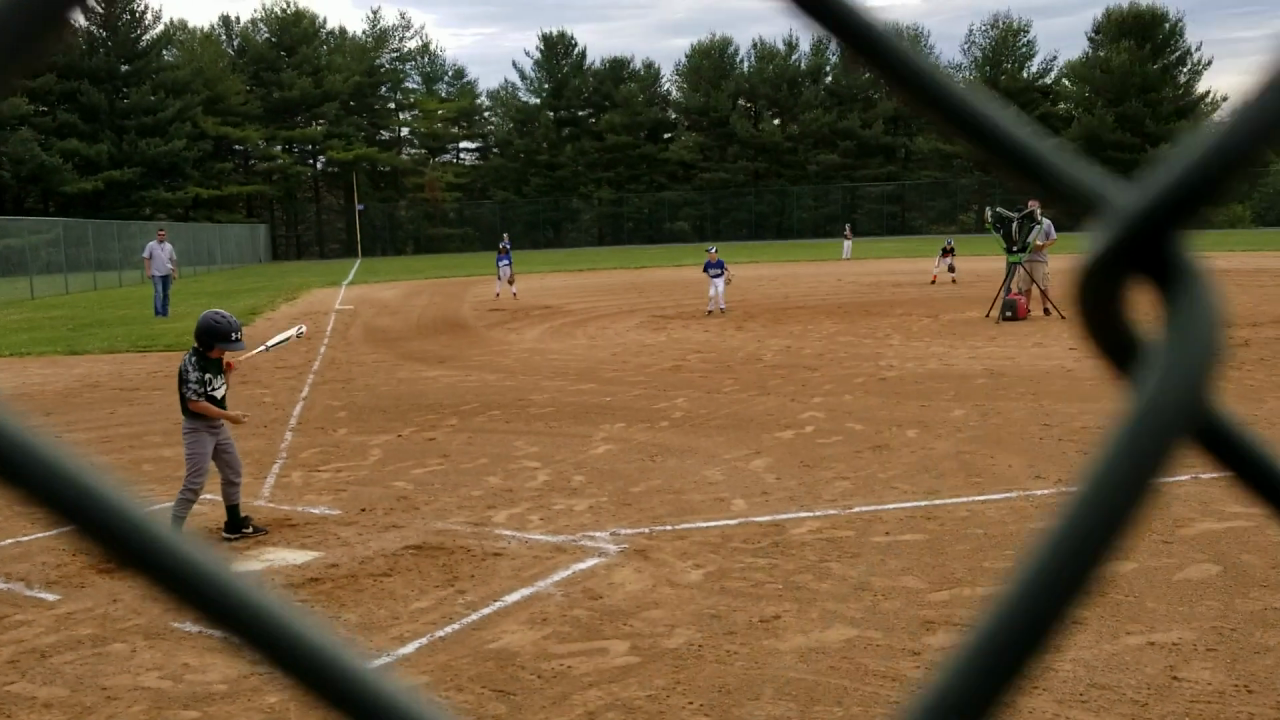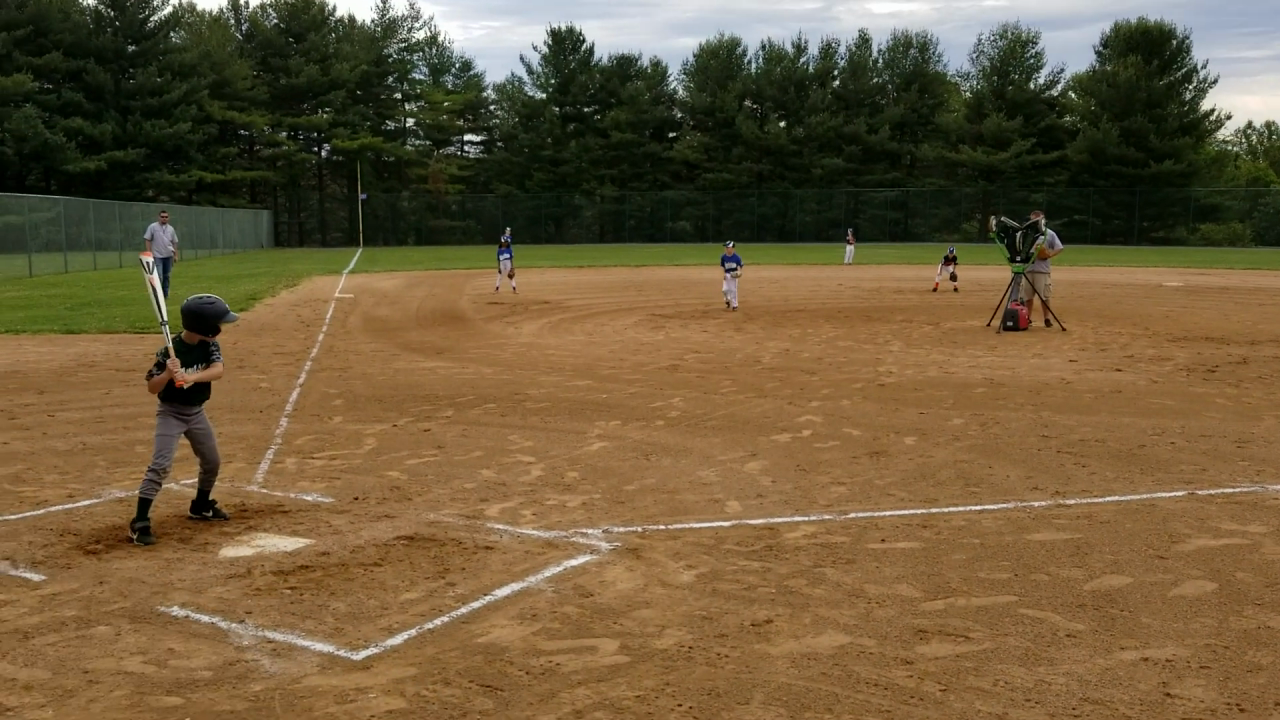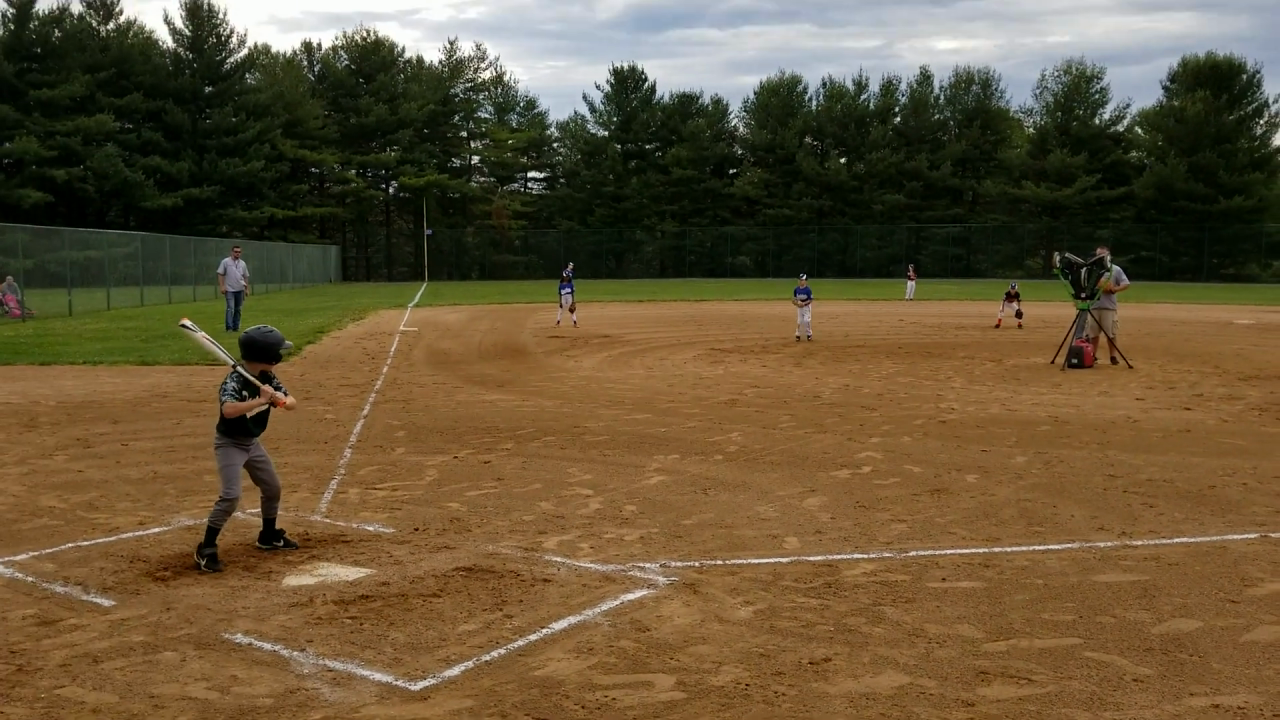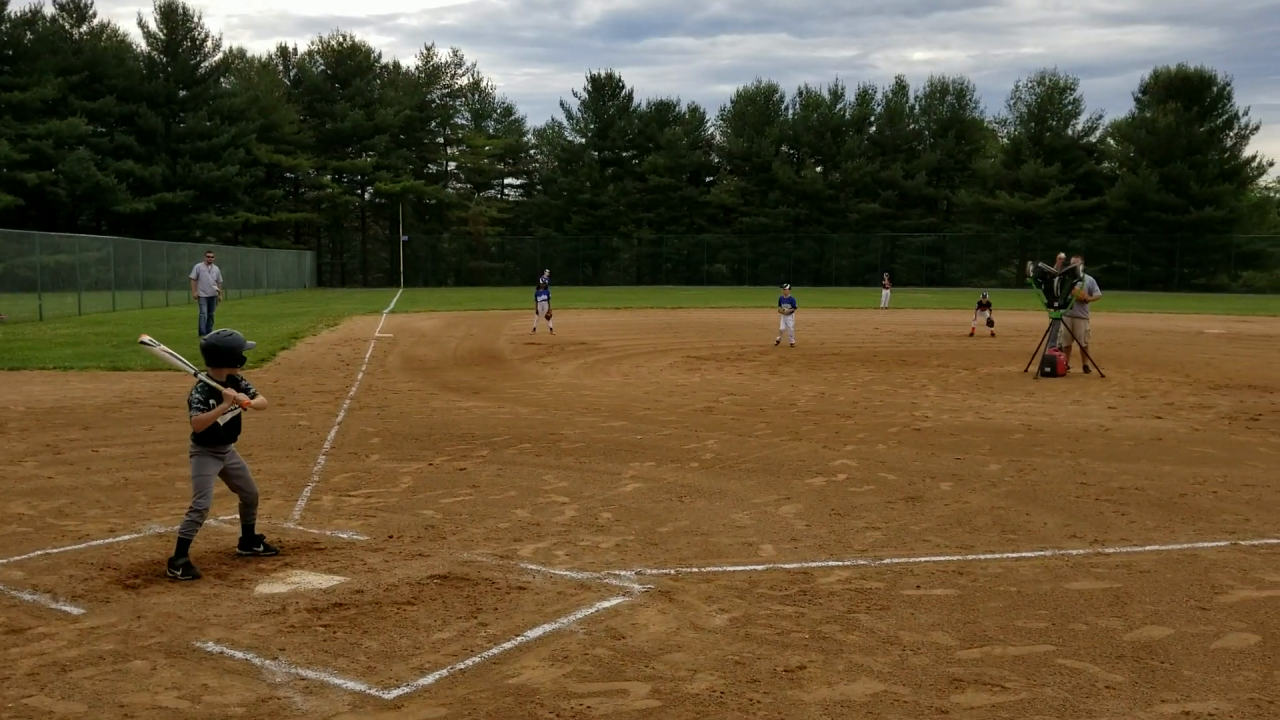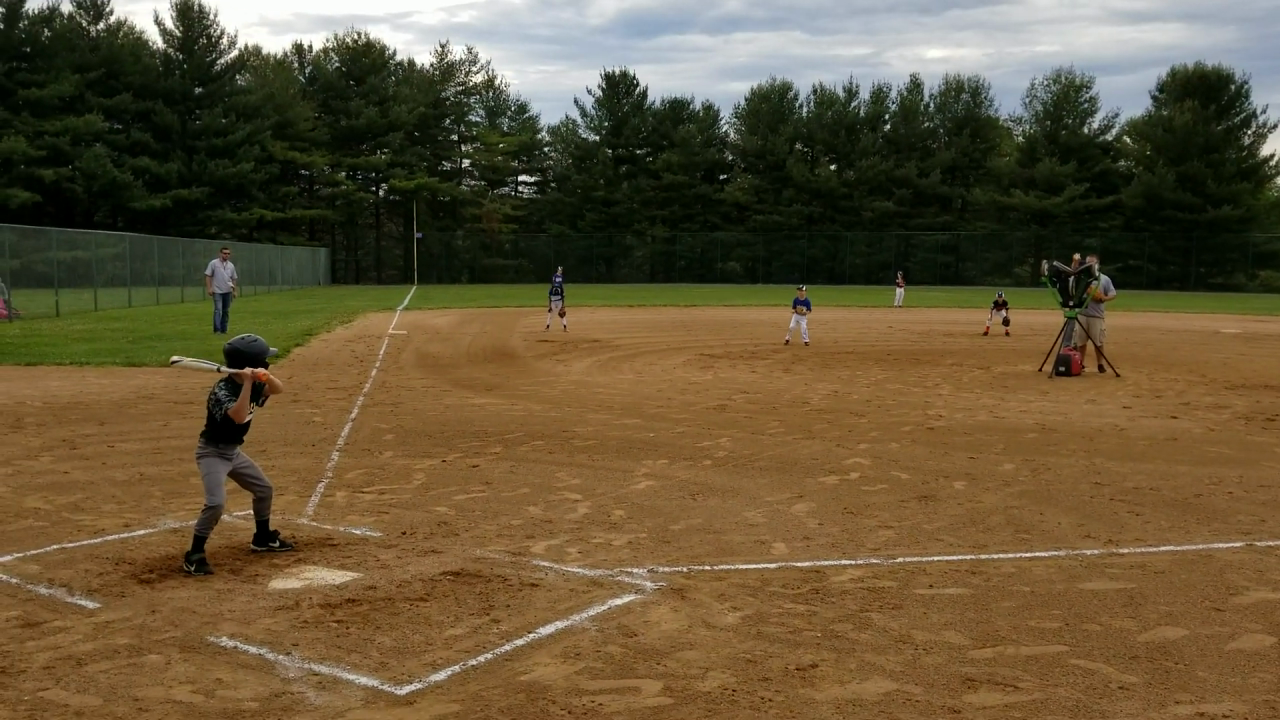
dt=0.7s
person 1, frame 1
left shoulder: (215, 356)
right shoulder: (192, 363)
left elbow: (223, 385)
right elbow: (195, 403)
left wrist: (227, 369)
right wrist: (228, 416)
left hip: (217, 426)
right hip: (198, 428)
left knee: (232, 473)
right knee: (194, 483)
left ankle: (235, 525)
person 1, frame 2
left shoulder: (210, 345)
right shoulder: (170, 351)
left elbow: (218, 370)
right elbow: (152, 388)
left wrist: (191, 376)
right wrist: (168, 374)
left hip: (196, 412)
right hip: (170, 413)
left knee: (212, 461)
right knee: (160, 465)
left ankle: (201, 506)
right ankle: (139, 522)
person 1, frame 3
left shoulder: (267, 377)
right shoulder: (234, 381)
left elbow: (293, 402)
right elbow: (228, 410)
left wrist: (282, 400)
right wrist: (260, 400)
left hip: (252, 443)
right hip: (230, 444)
left knee: (272, 488)
right knee: (230, 496)
left ankle: (269, 536)
right ankle: (206, 548)
person 1, frame 4
left shoulder: (236, 381)
right shoulder: (200, 391)
left elbow: (263, 402)
right elbow: (197, 425)
left wrist: (248, 401)
right wrist: (225, 404)
left hip: (228, 451)
right hip: (205, 453)
left knee: (250, 495)
right knee: (201, 506)
left ankle: (249, 542)
right ankle: (178, 561)
person 1, frame 5
left shoulder: (252, 383)
right shoulder: (221, 390)
left elbow: (278, 389)
right elbow: (239, 416)
left wrist: (266, 377)
right wrist: (248, 383)
left hip: (233, 451)
right hip: (212, 452)
left knee: (264, 489)
right knee: (215, 503)
left ankle: (263, 538)
right ankle: (194, 555)
